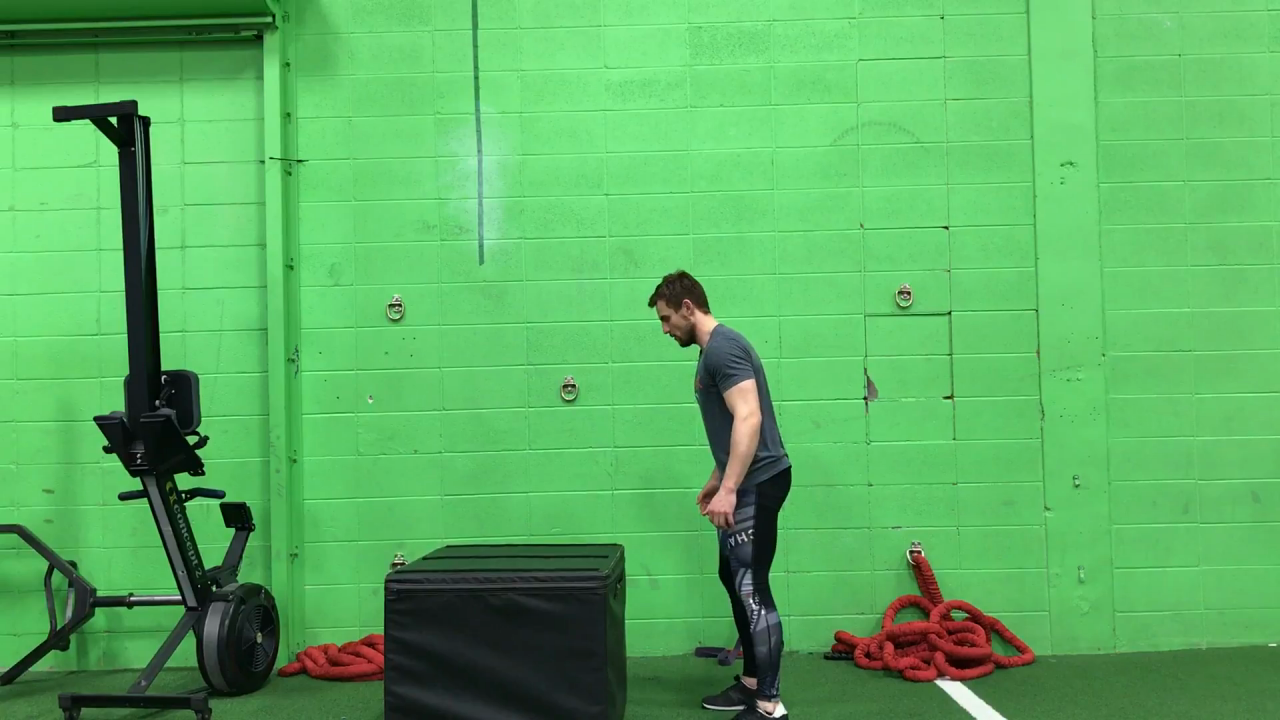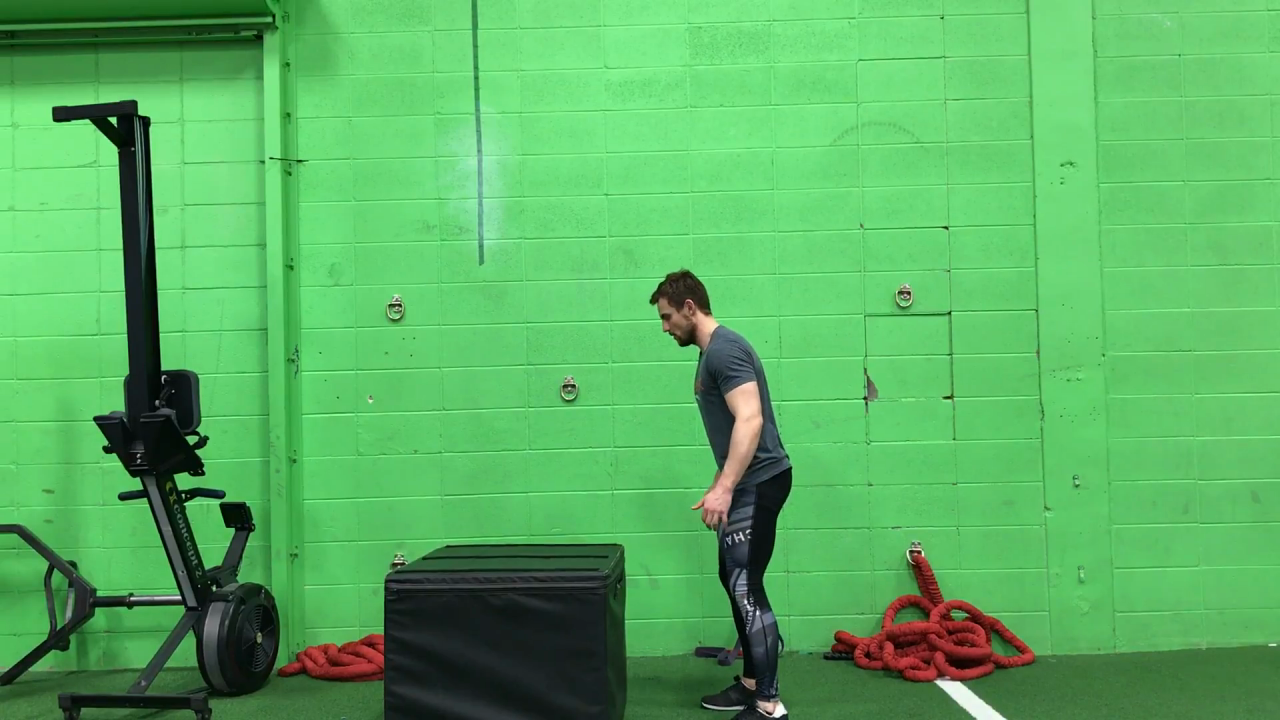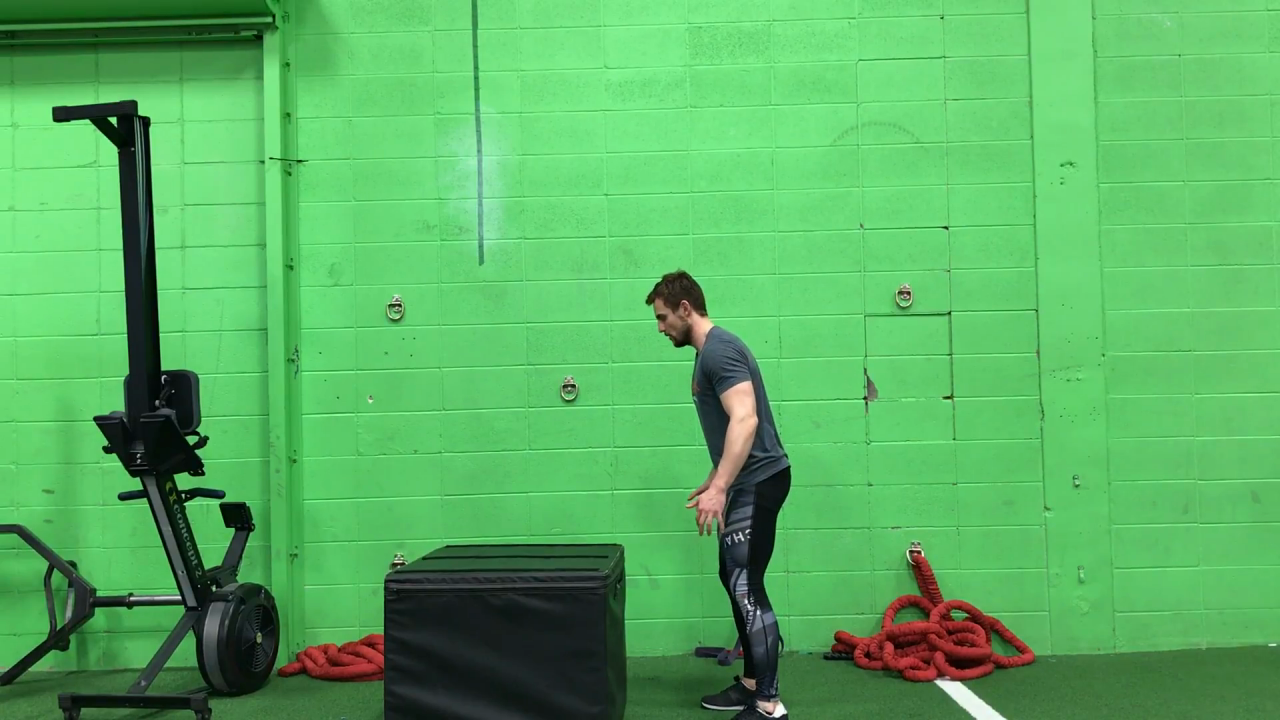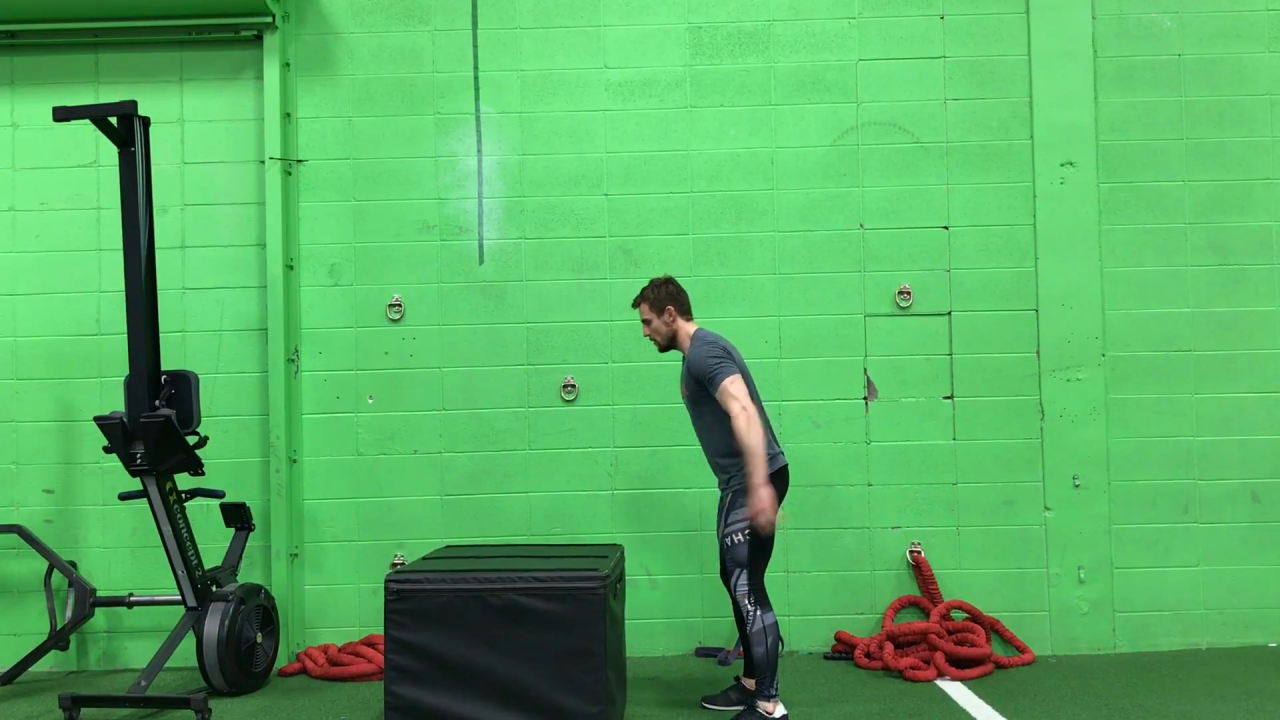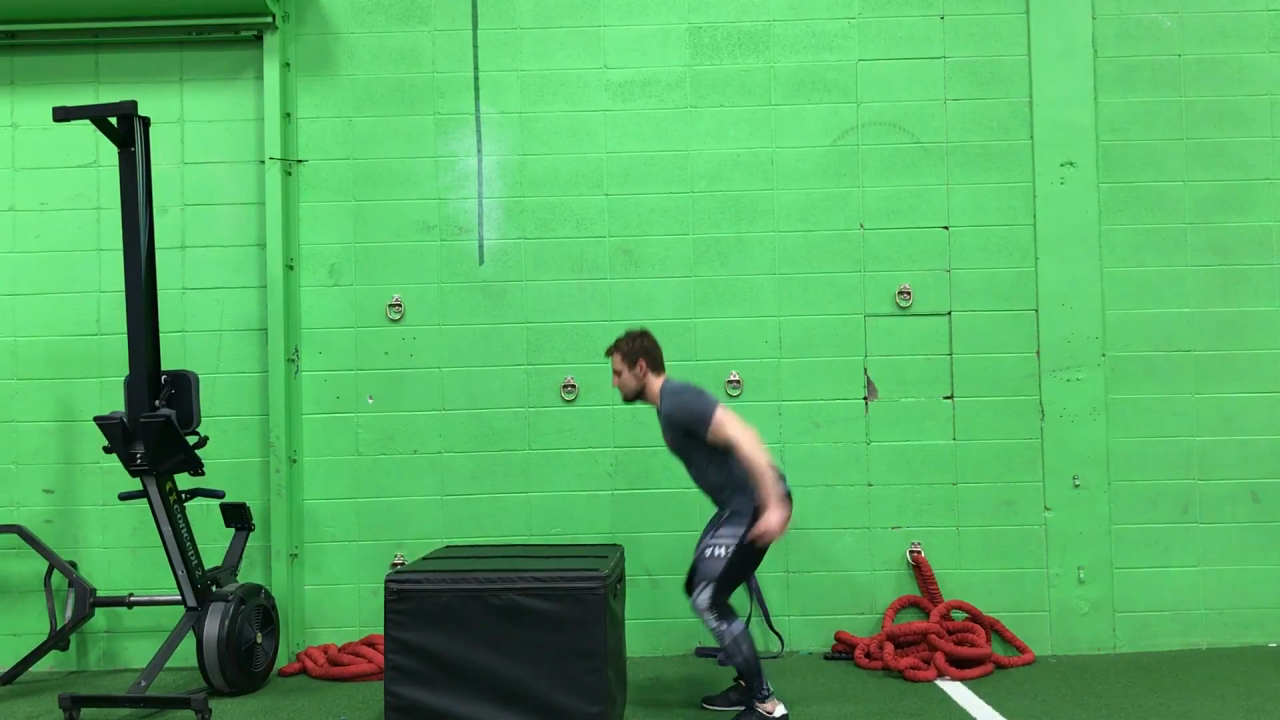
dt=0.3s
person 1, frame 1
left shoulder: (723, 347)
right shoulder: (712, 350)
left elbow: (749, 420)
left wrist: (729, 489)
right wrist: (716, 480)
left hip: (756, 484)
right hip: (745, 482)
left knee: (750, 587)
right knee: (734, 581)
right ankle: (751, 682)
person 1, frame 2
left shoulder: (724, 349)
right shoulder: (712, 352)
left elbow: (751, 420)
left wrist: (724, 488)
right wrist: (722, 481)
left hip: (757, 483)
right hip: (746, 483)
left knee: (745, 588)
right knee: (734, 583)
right ankle: (752, 683)
person 1, frame 3
left shoulder: (719, 350)
right shoulder: (709, 351)
left elbow: (745, 421)
left wrist: (718, 489)
right wrist: (713, 480)
left hip: (757, 482)
right hip: (746, 482)
left knee: (746, 588)
right knee: (735, 583)
right ankle: (752, 684)
person 1, frame 4
left shoulder: (704, 353)
right shoulder: (696, 354)
left elbow: (745, 412)
left wrist: (761, 485)
left hip: (750, 483)
right hip: (741, 482)
left knee: (746, 588)
right knee: (737, 584)
right ankle: (753, 684)
person 1, frame 5
left shoulder: (680, 403)
right shoulder: (674, 403)
left elbow: (743, 439)
left wrist: (773, 505)
left hip: (753, 506)
right hip: (740, 505)
left knee: (708, 598)
right knee: (704, 591)
right ankle: (751, 685)
